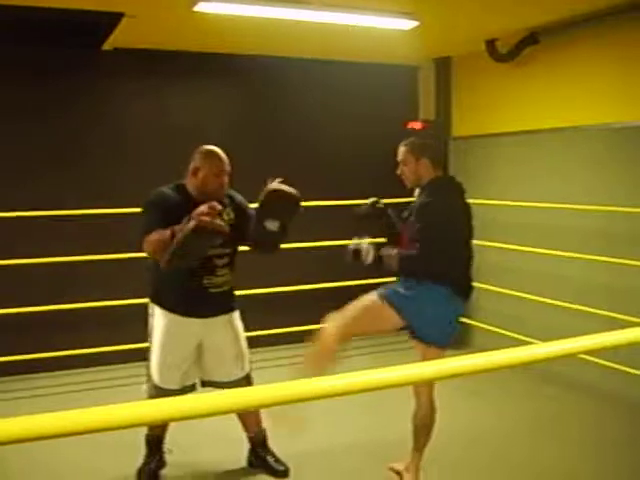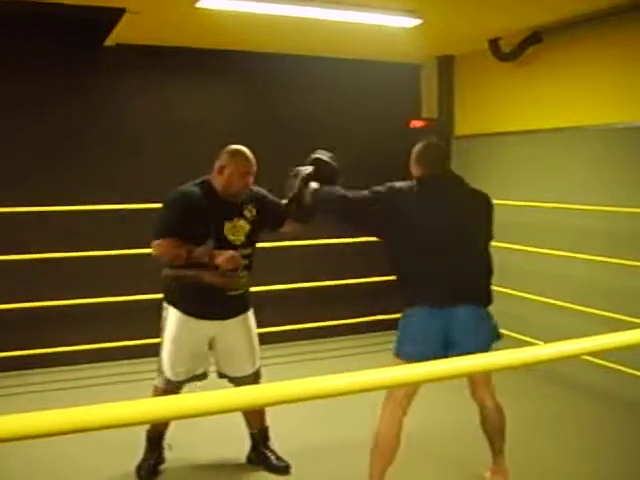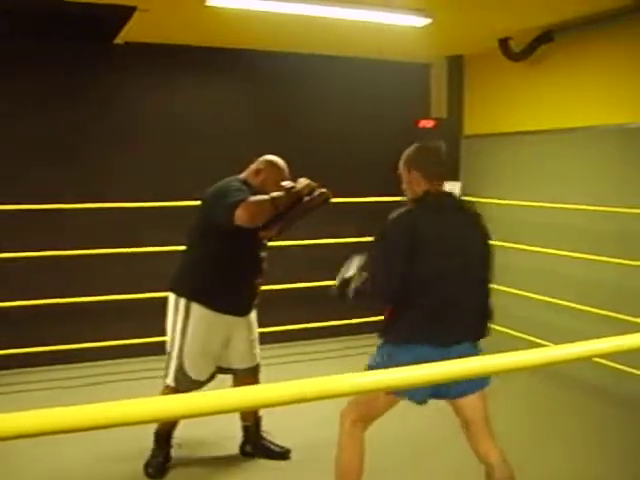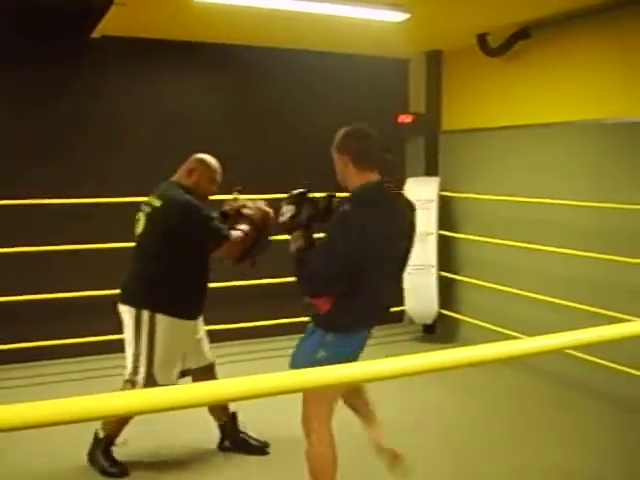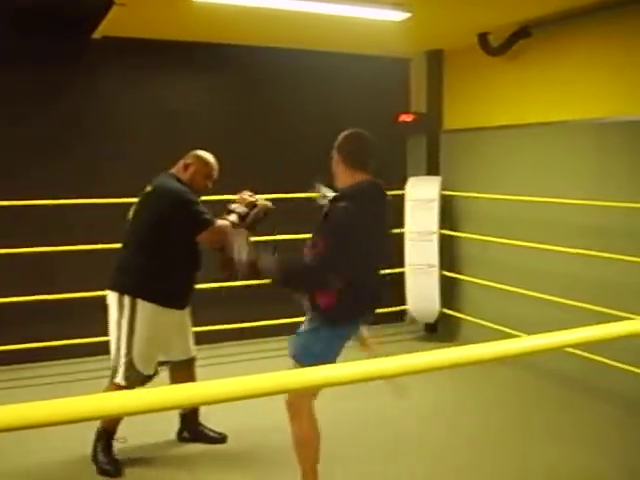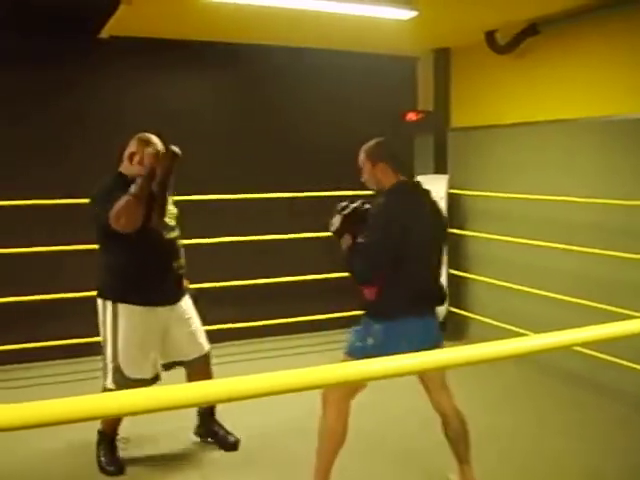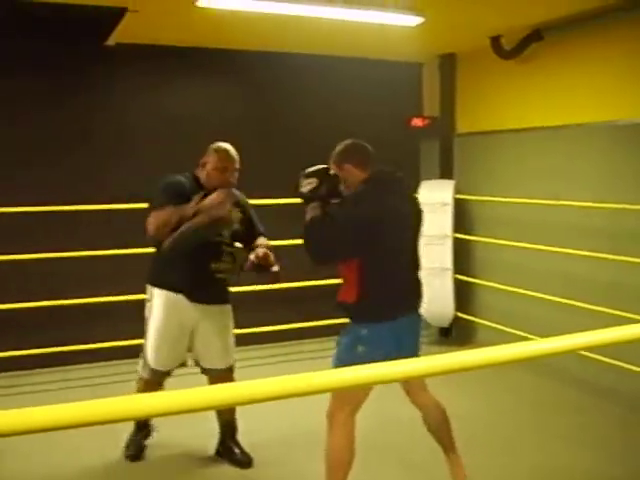
dt=0.7s
person 1, frame 1
left shoulder: (432, 201)
right shoulder: (450, 198)
left elbow: (427, 258)
left wrist: (382, 256)
right wrist: (395, 230)
left hip: (425, 292)
right hip: (449, 301)
left knee: (336, 325)
right knee: (423, 390)
person 1, frame 2
left shoulder: (403, 197)
right shoulder: (479, 202)
left elbow: (346, 205)
left wrist: (307, 187)
left hip: (425, 313)
right hip: (470, 310)
left knee: (395, 405)
right knee: (484, 394)
person 1, frame 3
left shoulder: (404, 223)
right shoulder: (472, 222)
left elbow: (383, 288)
left wrist: (354, 281)
left hip: (409, 345)
right hip: (461, 346)
left knee: (351, 422)
right knee: (485, 444)
person 1, frame 4
left shoulder: (351, 218)
right shoulder: (401, 208)
left elbow: (313, 283)
left wrist: (297, 238)
left hip: (337, 327)
right hip: (364, 319)
left knee: (315, 422)
right knee: (341, 380)
right ankle: (377, 435)
person 1, frame 5
left shoulder: (348, 214)
right shoulder: (371, 197)
left elbow: (312, 272)
left wrist: (265, 265)
left hip: (334, 318)
right hip: (353, 305)
left knee: (298, 404)
person 1, frame 6
left shoulder: (387, 209)
right shoulder: (429, 205)
left elbow: (365, 270)
left wrist: (346, 236)
left hip: (388, 321)
right hip: (424, 317)
left knee: (335, 397)
right knee: (443, 400)
person 1, frame 7
left shoulder: (360, 202)
right shoulder: (402, 195)
left elbow: (321, 251)
left wrist: (313, 202)
right wrist: (329, 204)
left hip: (373, 324)
right hip: (406, 316)
left knee: (340, 414)
right knee: (419, 393)
person 2, frame 1
left shoulder: (233, 202)
right shoulder: (164, 200)
right elbow: (152, 245)
right wrist: (191, 223)
left hip: (222, 311)
right hip: (175, 311)
left knee: (240, 380)
right knee: (163, 387)
left ankle: (259, 449)
right ankle: (153, 452)
person 2, frame 2
left shoulder: (254, 198)
right shoulder: (186, 199)
left elbow: (290, 221)
right elbow: (161, 247)
right wrist: (211, 256)
left hip: (236, 309)
right hip: (188, 309)
left knee: (249, 377)
right knee: (171, 380)
left ankle: (260, 446)
right ankle: (153, 449)
person 2, frame 3
left shoulder: (251, 198)
right shoulder: (230, 191)
right elbow: (249, 216)
right wrist: (291, 195)
left hip: (238, 304)
right hip: (199, 301)
left knee: (247, 369)
right knee: (183, 377)
left ankle: (252, 438)
right ankle: (161, 445)
person 2, frame 4
left shoulder: (168, 198)
right shoulder: (184, 205)
left elbow: (191, 242)
right elbow: (227, 249)
right wrist: (251, 223)
left hip: (179, 308)
right hip: (153, 308)
left knee: (204, 370)
right knee: (142, 383)
left ankle: (231, 434)
right ankle: (101, 446)
person 2, frame 5
left shoulder: (167, 192)
right shoulder: (174, 196)
left elbow: (203, 233)
right elbow: (215, 237)
left wrist: (237, 213)
right wrist: (239, 210)
left hip: (168, 297)
right hip: (138, 297)
left knee: (183, 361)
right knee: (129, 375)
left ankle: (190, 425)
right ankle: (103, 443)
person 2, frame 6
left shoulder: (156, 188)
right shoulder: (111, 192)
right elbow: (126, 222)
left wrist: (178, 273)
right wrist: (147, 176)
left hip: (173, 298)
right hip: (128, 302)
left knee: (199, 357)
right knee: (123, 379)
left ankle: (207, 422)
right ankle: (106, 442)
person 2, frame 7
left shoulder: (237, 201)
right shoulder: (176, 187)
left elbow: (257, 238)
right elbow: (157, 224)
left wrist: (261, 251)
right wrist: (200, 208)
left hip: (215, 300)
right hip: (170, 294)
left knee: (221, 370)
right knee: (155, 368)
left ankle: (228, 439)
right ankle: (141, 426)
